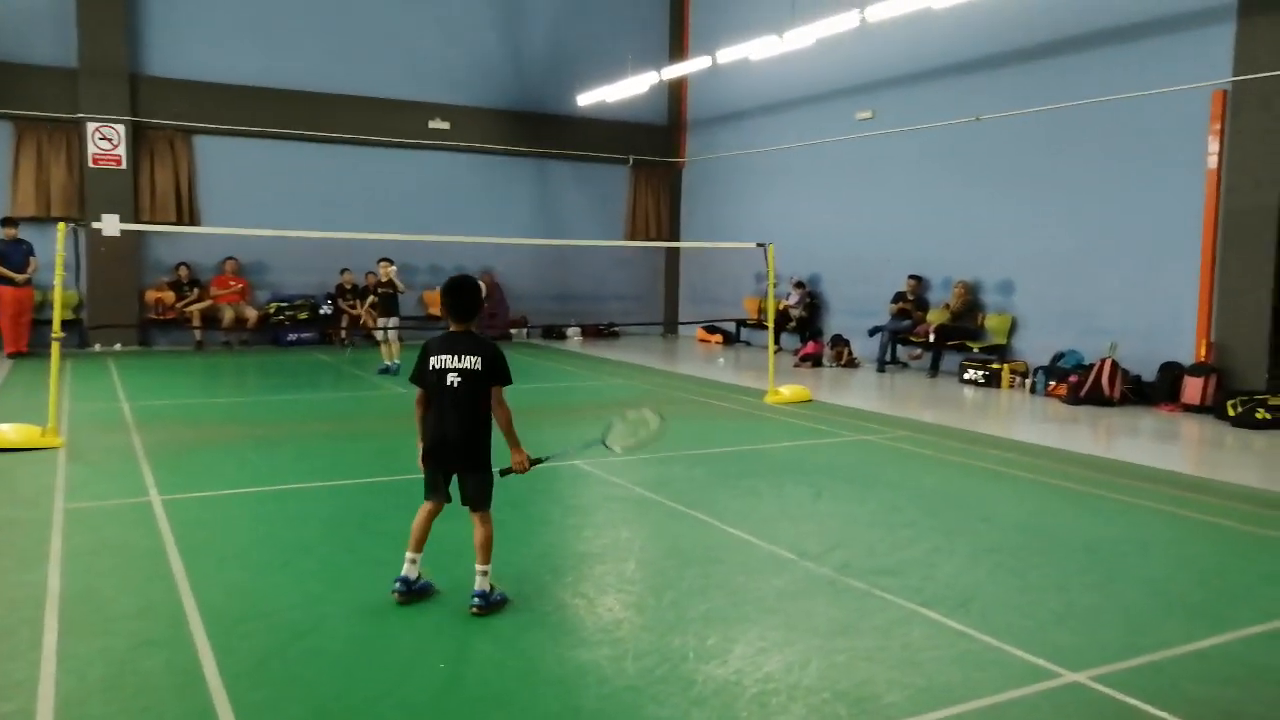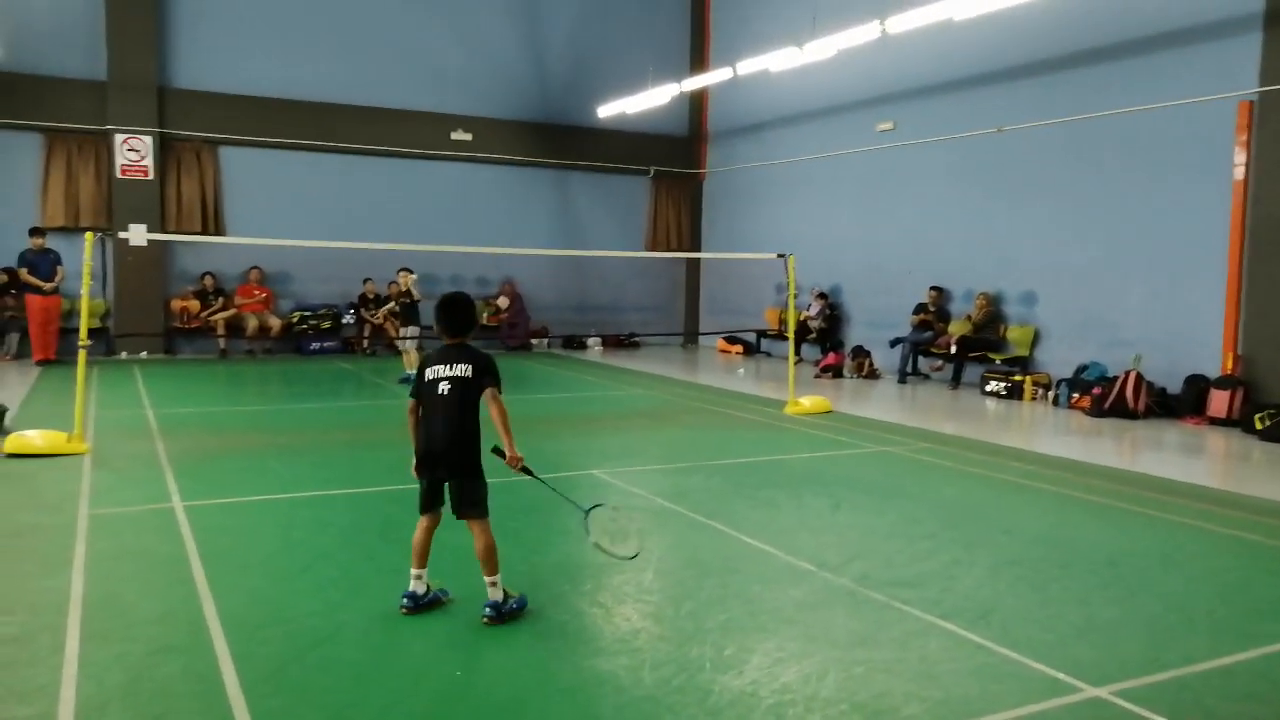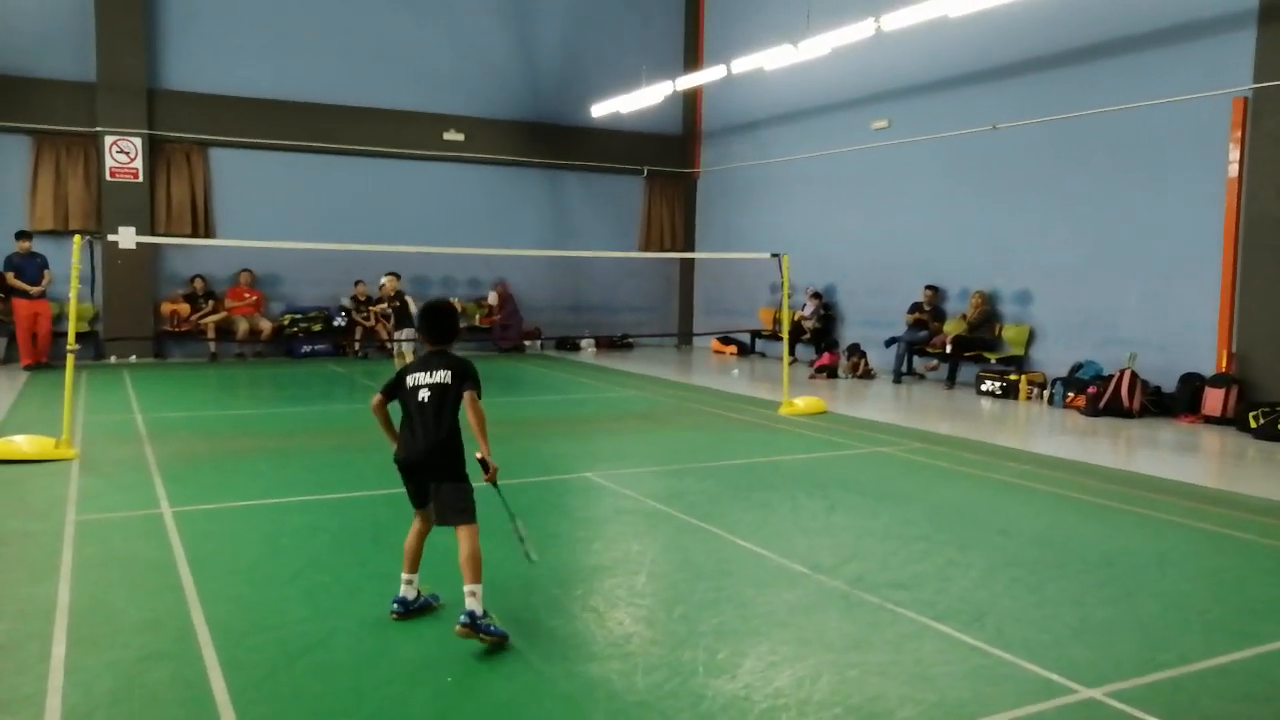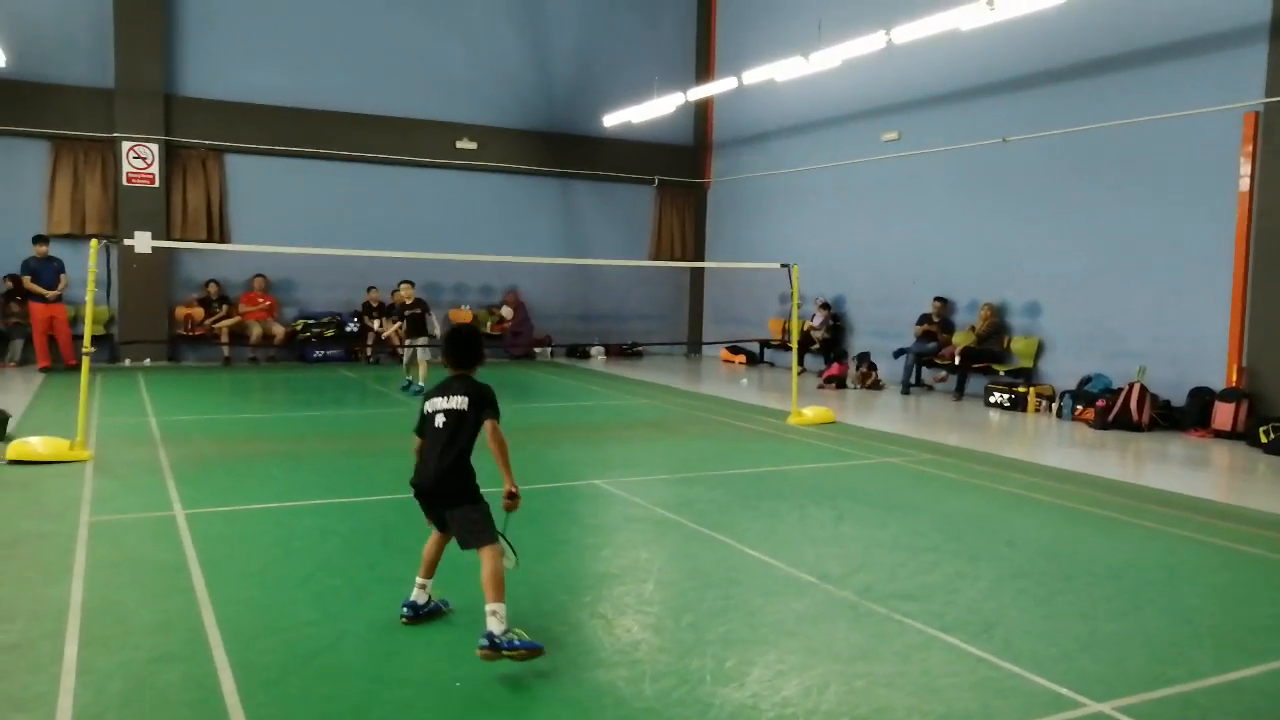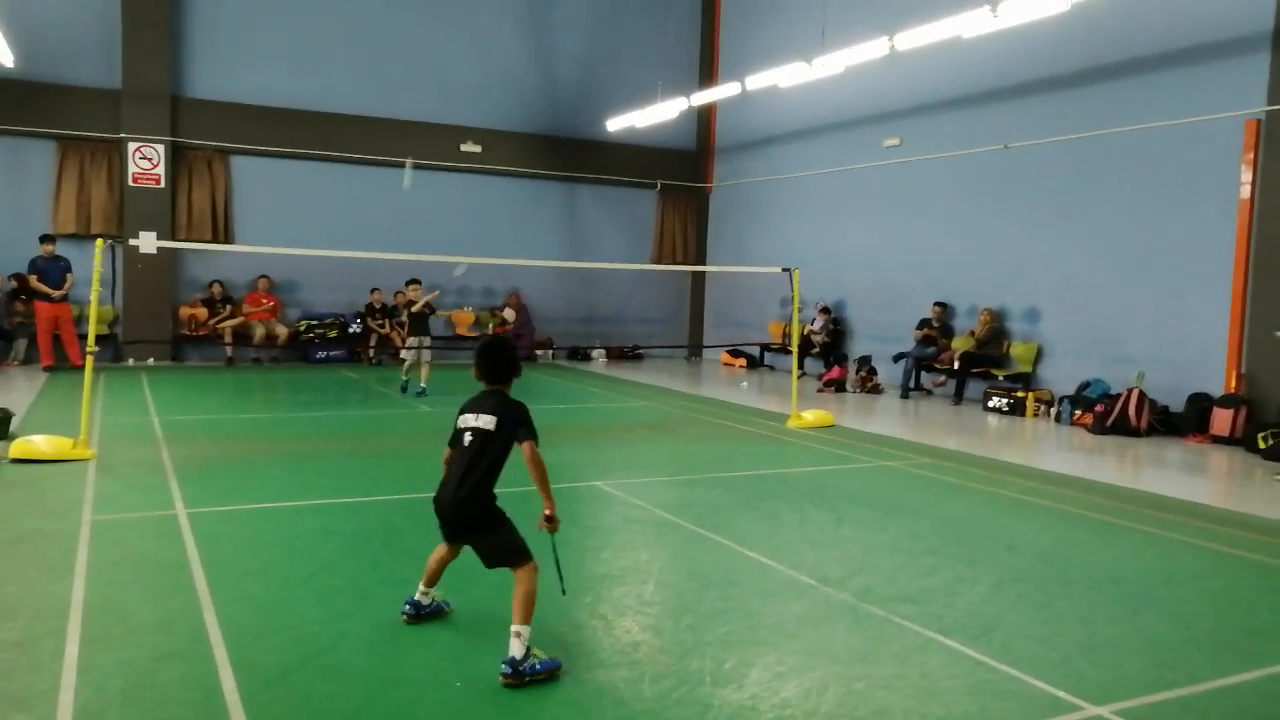
dt=0.2s
person 1, frame 1
left shoulder: (431, 348)
right shoulder: (488, 351)
left elbow: (420, 399)
right elbow: (497, 402)
left wrist: (423, 441)
right wrist: (515, 448)
left hip: (437, 443)
right hip: (472, 445)
left knee: (431, 504)
right knee: (480, 515)
left ankle: (407, 577)
right ankle: (483, 591)
person 1, frame 2
left shoulder: (428, 362)
right shoulder: (480, 360)
left elbow: (412, 409)
right elbow: (493, 401)
left wrist: (417, 450)
right wrist: (510, 446)
left hip: (428, 452)
right hip: (461, 453)
left knee: (428, 518)
right knee: (479, 522)
left ankle: (415, 591)
right ankle: (496, 600)
person 1, frame 3
left shoulder: (408, 370)
right shoulder: (461, 366)
left elbow: (377, 405)
right elbow: (472, 405)
left wrist: (398, 443)
right wrist: (485, 452)
left hip: (410, 458)
right hip: (444, 459)
left knee: (424, 517)
right knee: (467, 530)
left ankle: (407, 596)
right ankle: (474, 613)
person 1, frame 4
left shoulder: (433, 393)
right shoulder: (480, 392)
right elbow: (492, 433)
right wrist: (510, 483)
left hip: (423, 481)
right hip: (456, 482)
left knee: (442, 530)
right knee: (491, 550)
left ankle: (418, 601)
right ankle: (496, 635)
person 1, frame 5
left shoulder: (468, 407)
right shoulder: (513, 410)
right elbow: (531, 454)
right wrist: (549, 506)
left hip: (445, 498)
right hip: (476, 505)
left knee: (451, 545)
right knee: (526, 570)
left ankle: (420, 601)
right ankle: (517, 659)
